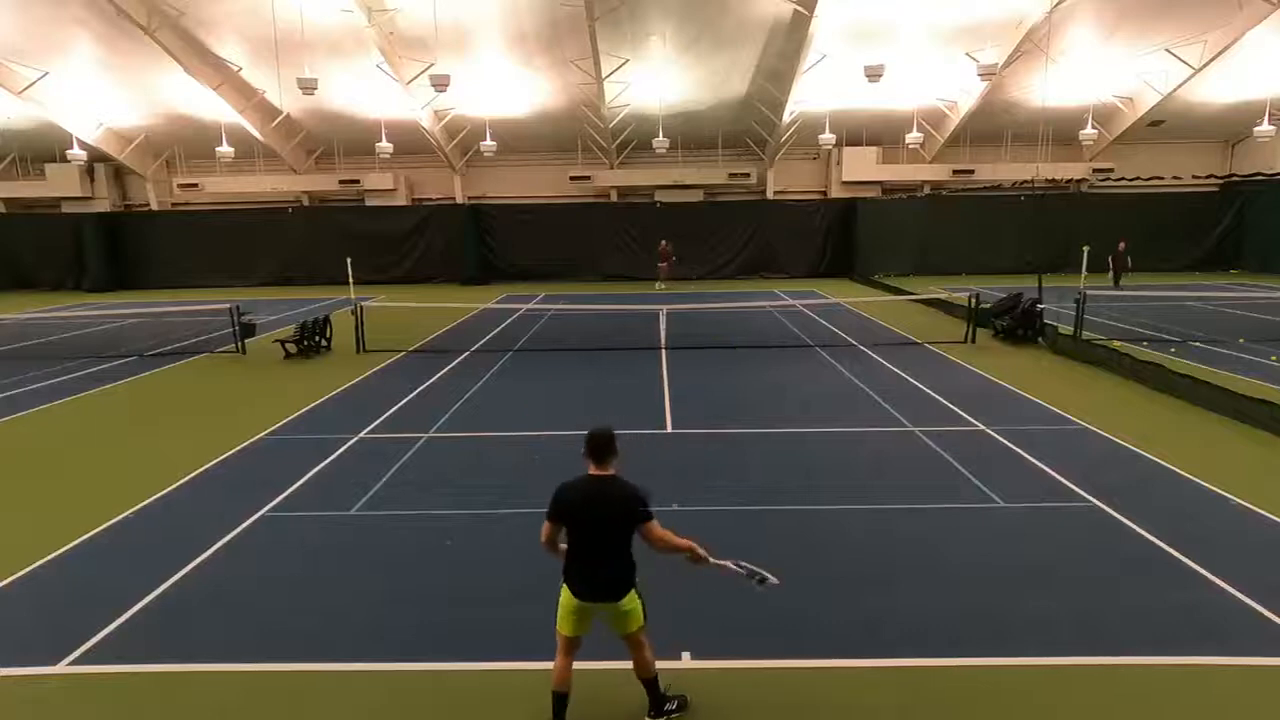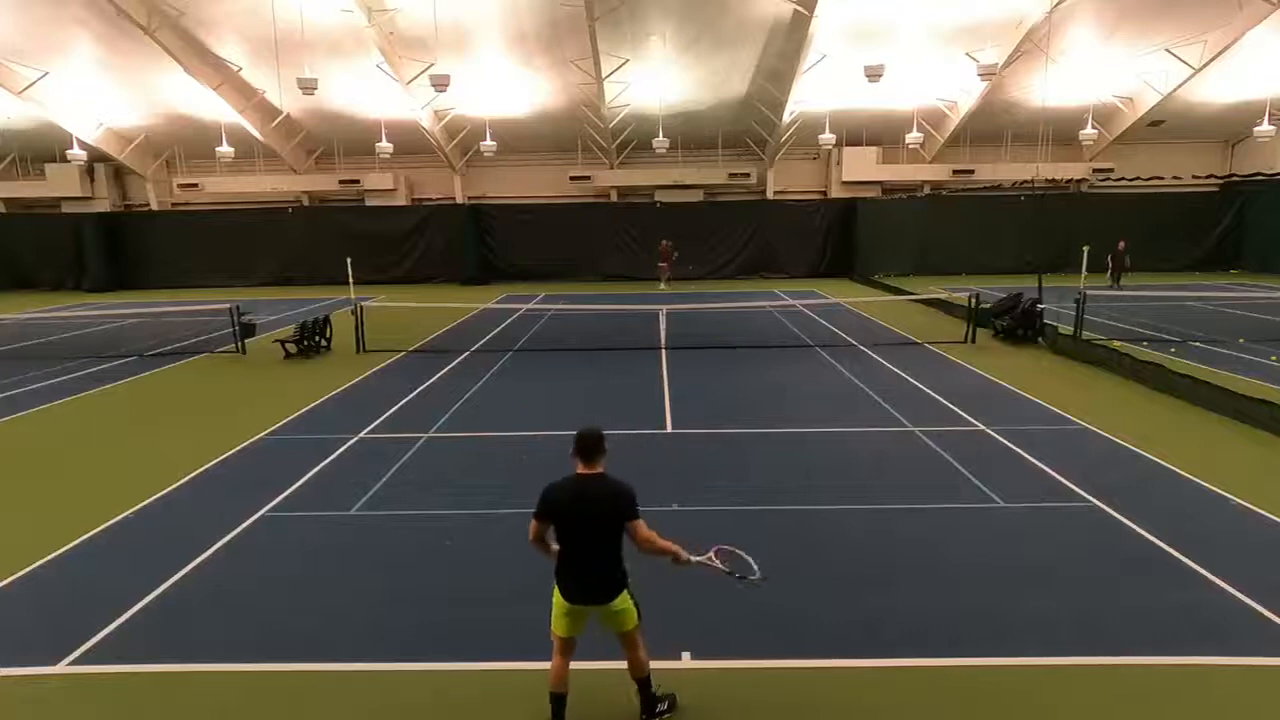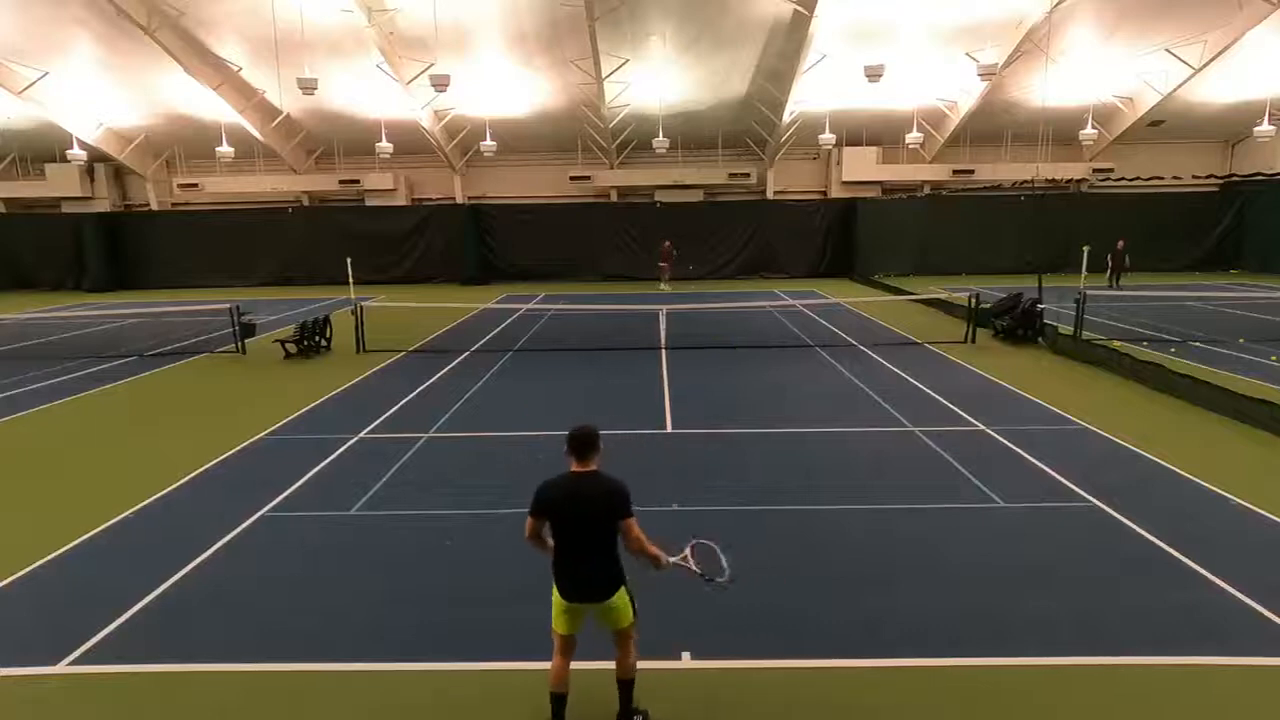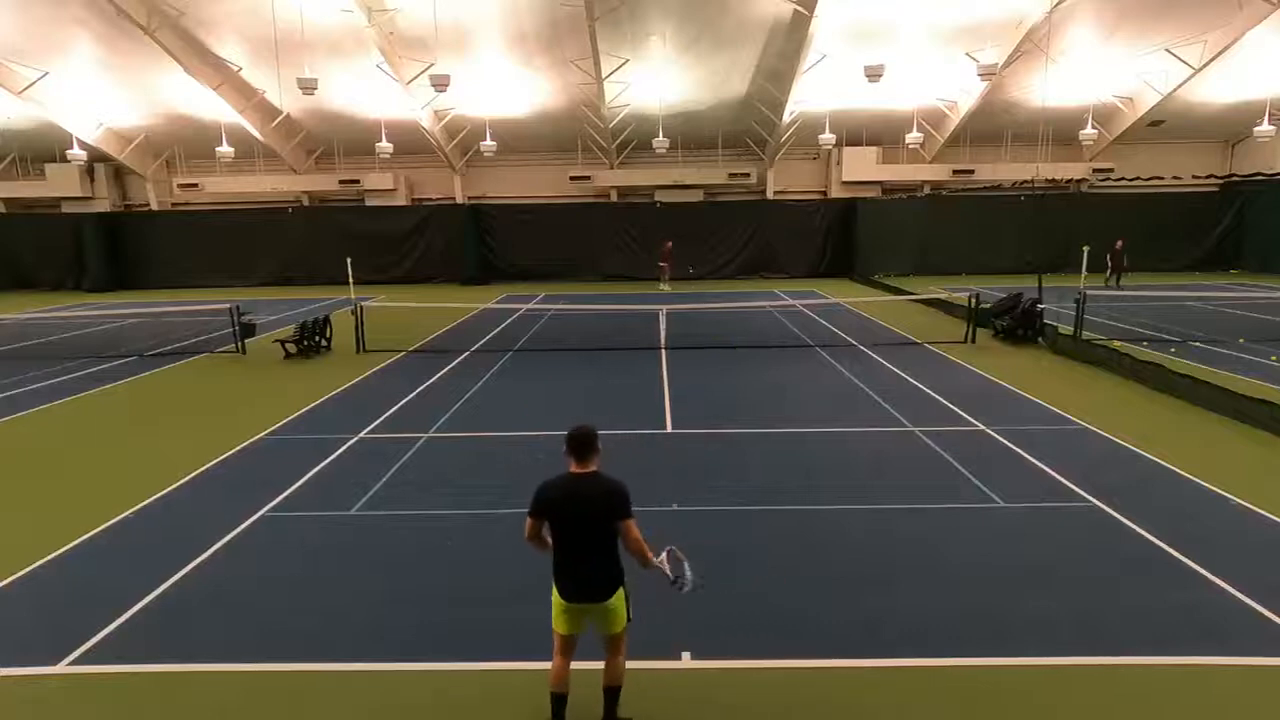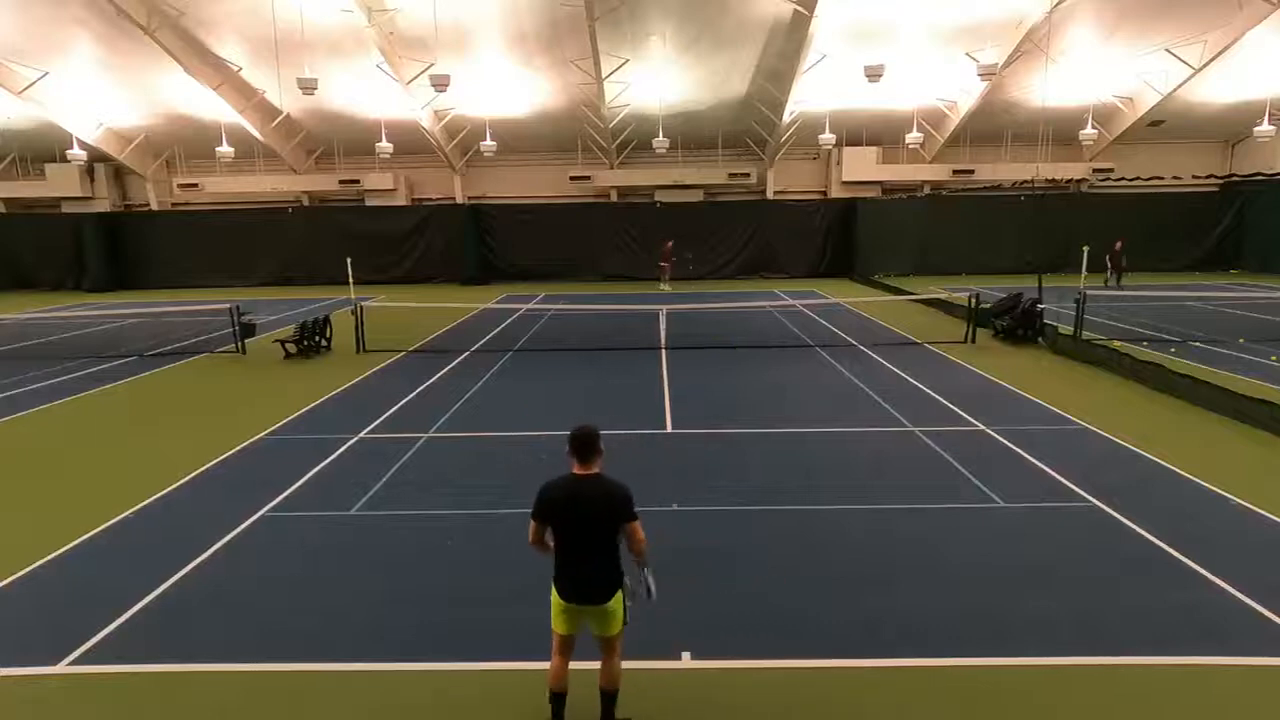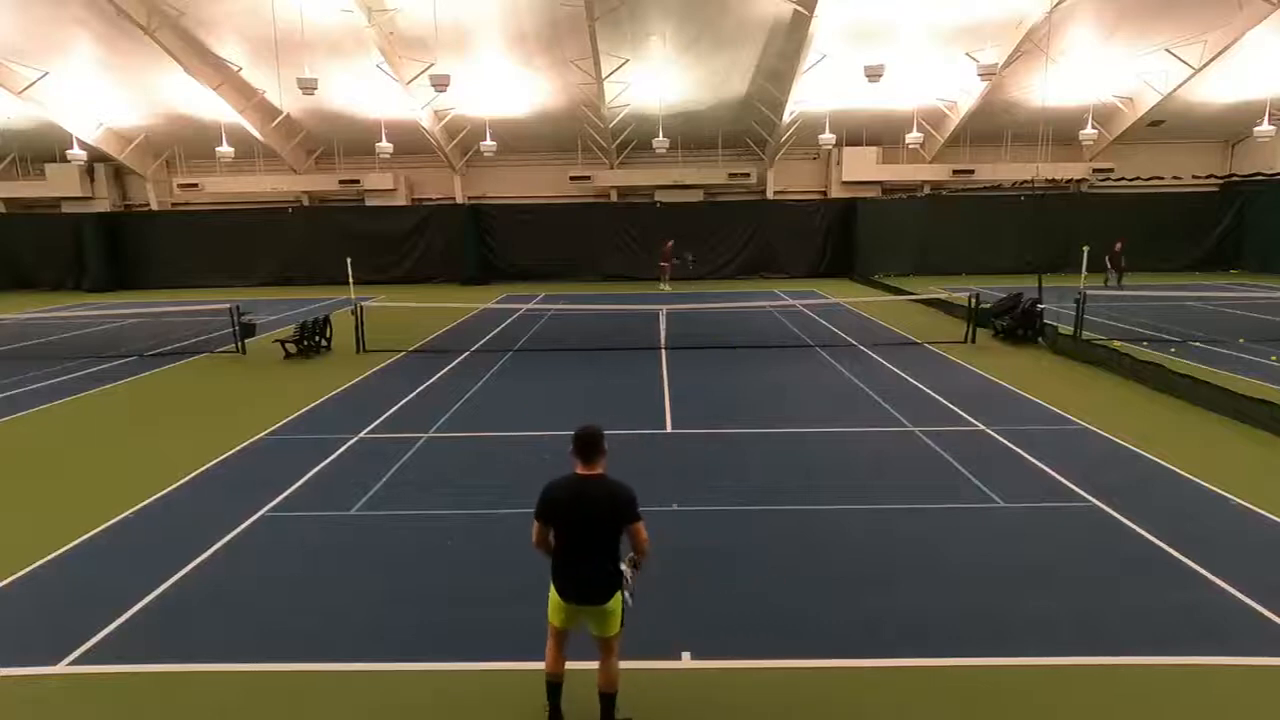
dt=0.1s
person 1, frame 1
left shoulder: (566, 493)
right shoulder: (632, 495)
left elbow: (547, 540)
right elbow: (658, 540)
right wrist: (692, 548)
left hip: (576, 588)
right hip: (618, 588)
left knee: (565, 654)
right knee: (638, 646)
person 1, frame 2
left shoulder: (553, 492)
right shoulder: (620, 492)
left elbow: (534, 537)
right elbow: (643, 540)
right wrist: (675, 550)
left hip: (569, 589)
right hip: (611, 588)
left knee: (562, 654)
right knee: (634, 644)
person 1, frame 3
left shoulder: (548, 490)
right shoulder: (614, 489)
left elbow: (531, 535)
right elbow: (633, 540)
right wrist: (657, 556)
left hip: (566, 586)
right hip: (608, 585)
left knee: (562, 654)
right knee: (625, 643)
person 1, frame 4
left shoulder: (547, 490)
right shoulder: (614, 490)
left elbow: (531, 535)
right elbow: (632, 541)
right wrist: (648, 558)
left hip: (566, 587)
right hip: (607, 586)
left knee: (562, 654)
right knee: (615, 651)
person 1, frame 5
left shoulder: (550, 491)
right shoulder: (617, 493)
left elbow: (535, 539)
right elbow: (638, 543)
right wrist: (641, 560)
left hip: (566, 587)
right hip: (607, 588)
left knee: (561, 654)
right knee: (611, 653)
person 1, frame 6
left shoulder: (553, 491)
right shoulder: (621, 493)
left elbow: (538, 540)
right elbow: (641, 542)
right wrist: (638, 559)
left hip: (564, 585)
right hip: (606, 588)
left knee: (556, 642)
right knee: (609, 654)
